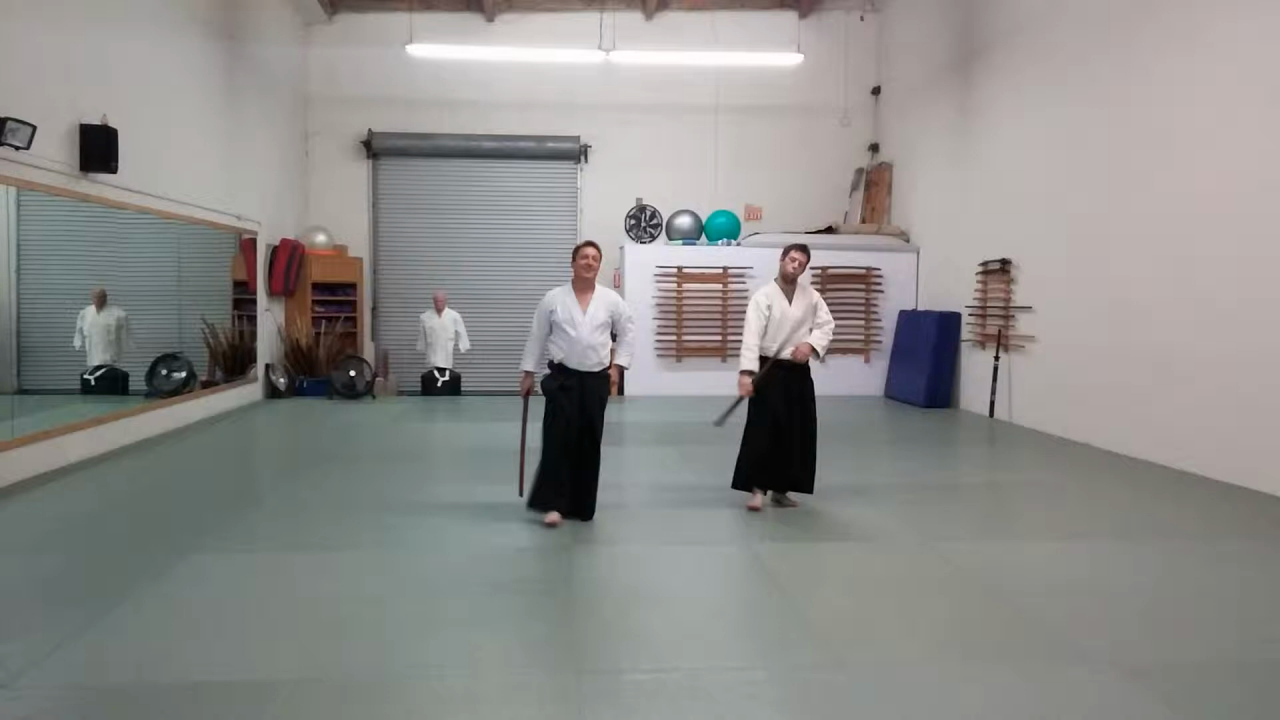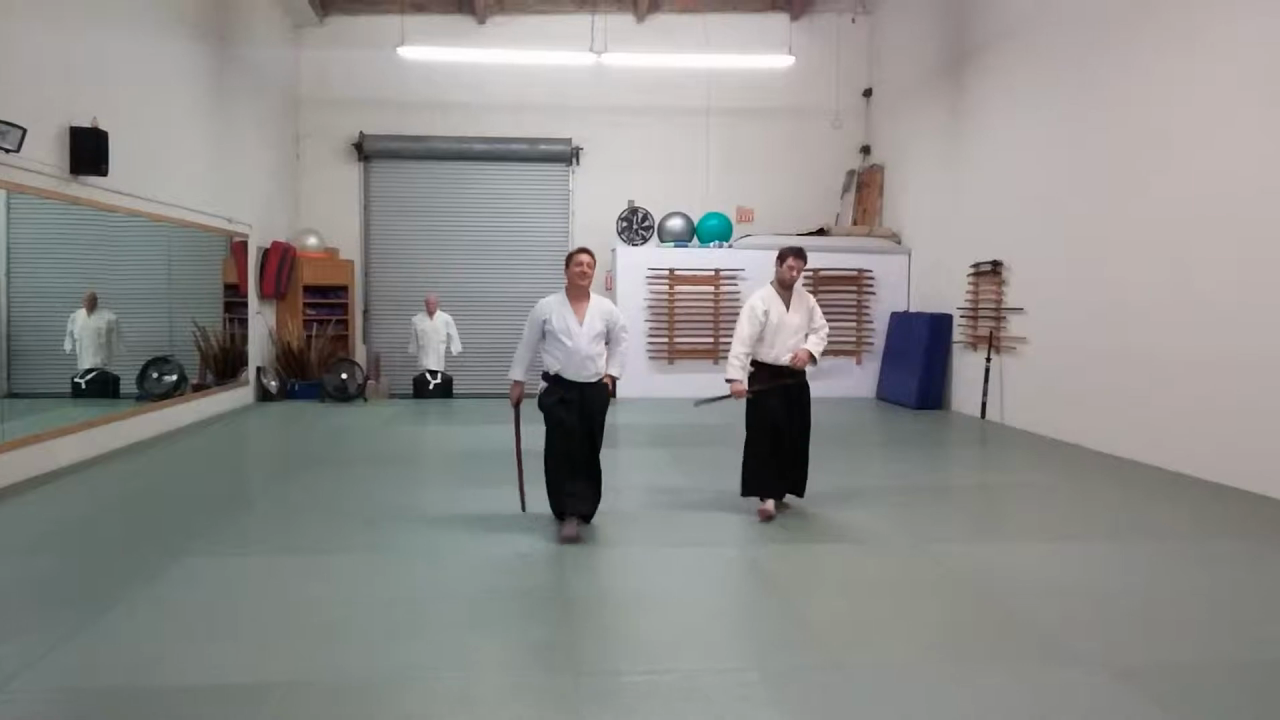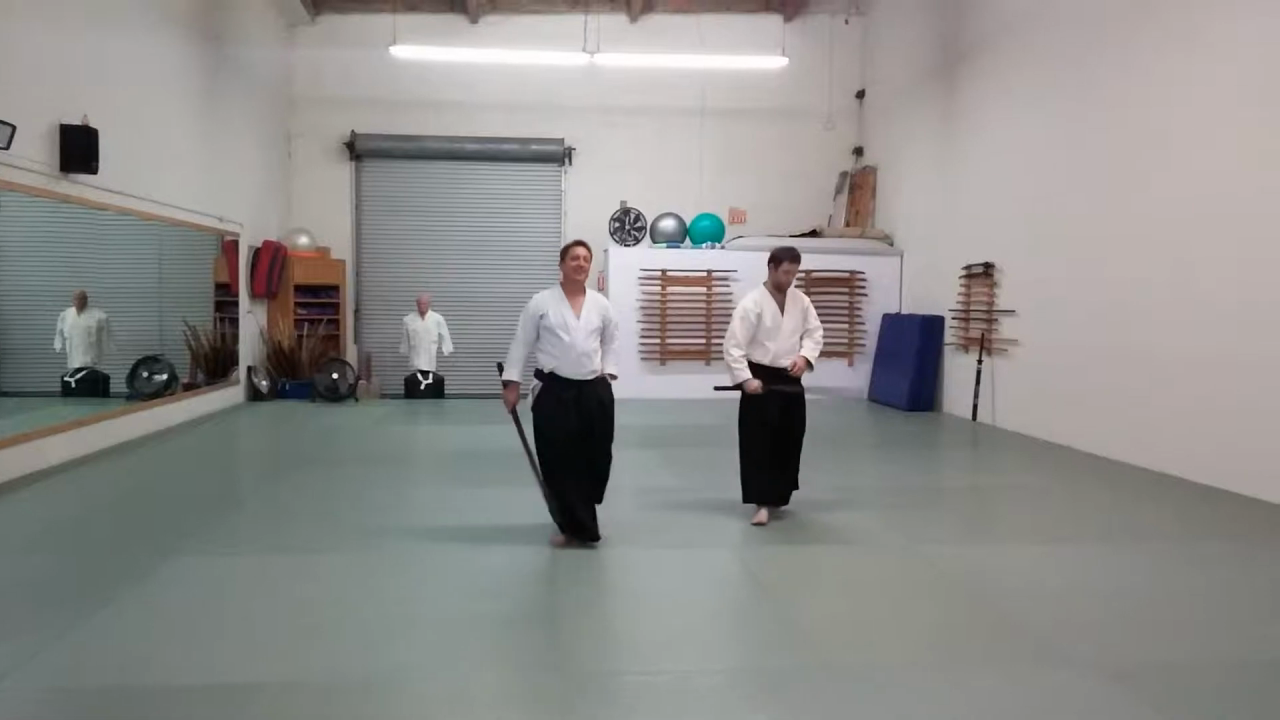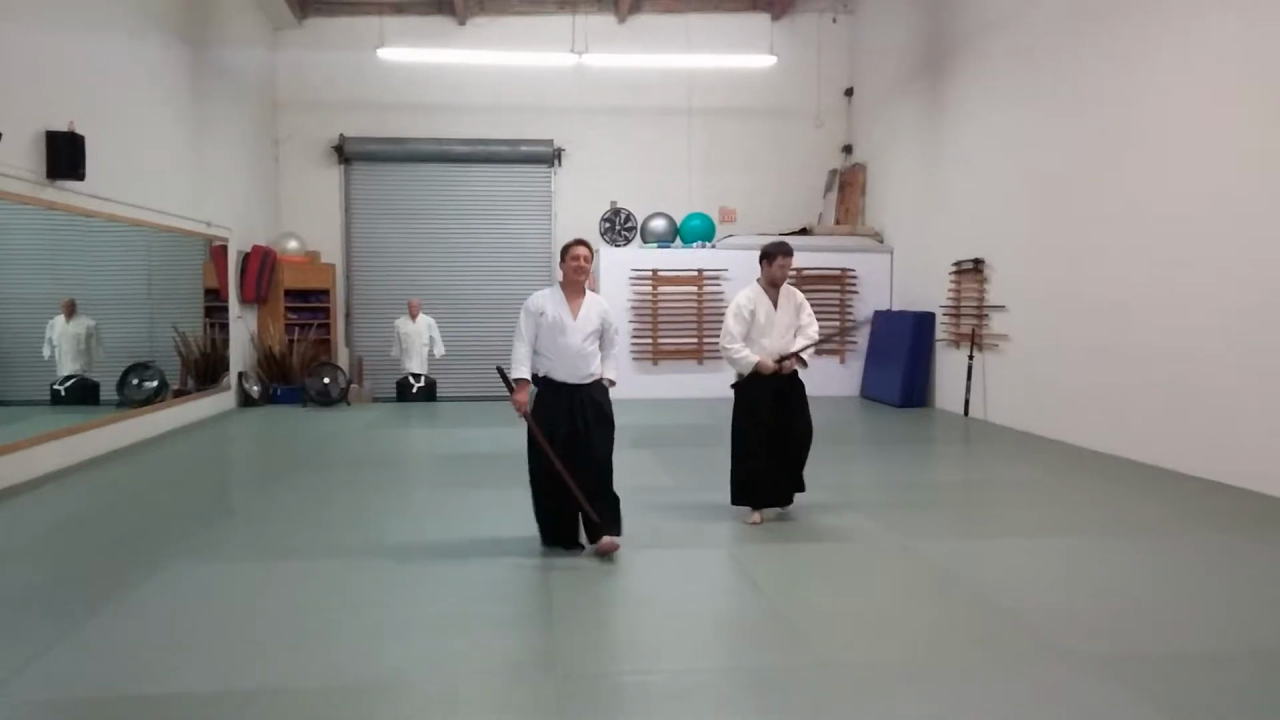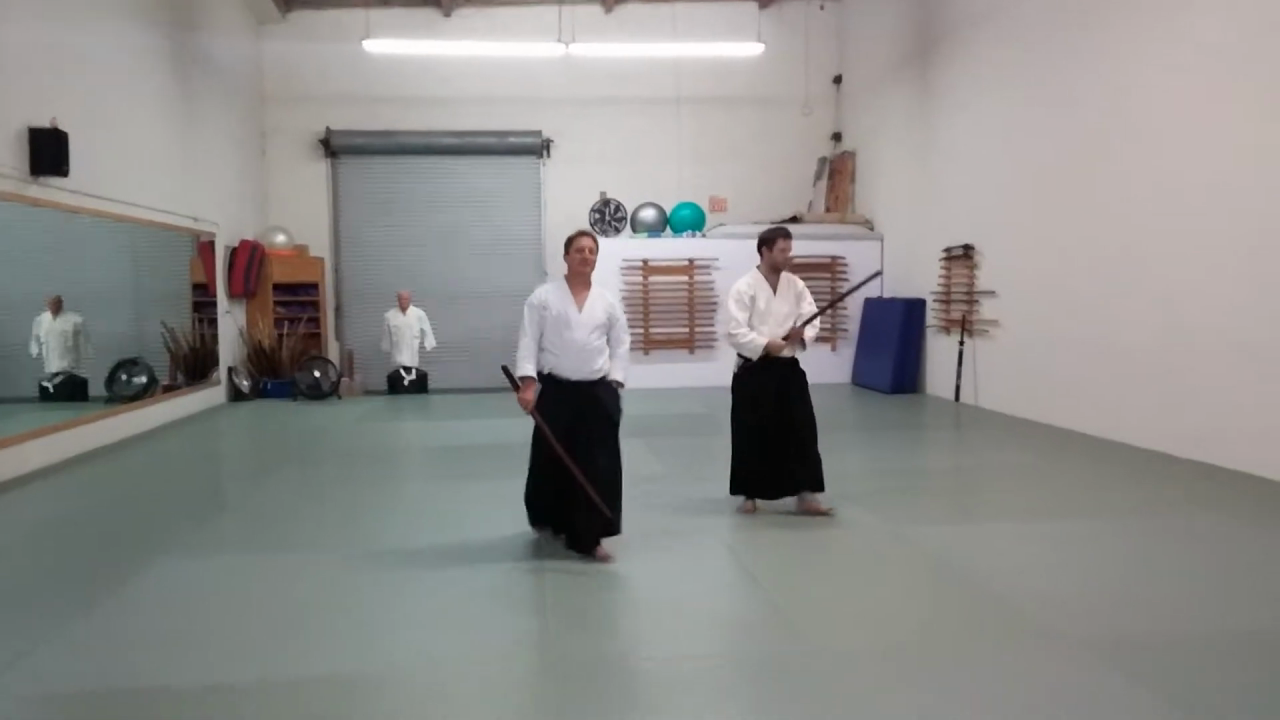
dt=0.2s
person 1, frame 1
left shoulder: (611, 300)
right shoulder: (553, 299)
left elbow: (627, 333)
right elbow: (538, 337)
left wrist: (617, 365)
right wrist: (528, 372)
left hip: (595, 380)
right hip: (562, 378)
left knee: (589, 444)
right knee: (558, 440)
left ankle: (581, 505)
right ankle: (553, 504)
person 1, frame 2
left shoulder: (606, 308)
right shoulder: (546, 307)
left elbow: (619, 342)
right elbow: (528, 345)
left wrist: (610, 375)
right wrist: (518, 381)
left hip: (593, 391)
right hip: (559, 390)
left knee: (588, 452)
right knee: (562, 452)
left ankle: (578, 509)
right ankle: (571, 514)
person 1, frame 3
left shoulder: (600, 304)
right shoulder: (541, 303)
left elbow: (611, 341)
right elbow: (521, 344)
left wrist: (608, 374)
right wrist: (512, 385)
left hip: (593, 390)
right hip: (555, 390)
left knee: (597, 456)
right knee: (559, 460)
left ankle: (582, 513)
right ankle: (571, 524)
person 1, frame 4
left shoulder: (600, 307)
right shoulder: (538, 302)
left elbow: (610, 347)
right elbow: (522, 345)
left wrist: (606, 379)
right wrist: (522, 386)
left hip: (590, 394)
right hip: (550, 394)
left knee: (596, 463)
right knee: (550, 467)
left ankle: (601, 531)
right ankle: (558, 533)
person 1, frame 5
left shoulder: (607, 301)
right shoulder: (543, 296)
left elbow: (619, 346)
right elbow: (528, 341)
left wrist: (614, 384)
right wrist: (527, 383)
left hip: (596, 392)
right hip: (555, 390)
left knee: (600, 465)
right knee: (549, 458)
left ankle: (591, 537)
right ankle: (550, 518)
person 2, frame 1
left shoulder: (812, 296)
right shoulder: (763, 297)
left elbow: (826, 327)
right elbow: (751, 337)
left wrist: (811, 345)
right wrist: (746, 372)
left hip: (799, 374)
right hip: (769, 373)
left knee: (798, 433)
right knee: (763, 431)
left ankle: (781, 488)
right ankle: (758, 488)
person 2, frame 2
left shoulder: (807, 300)
right shoulder: (759, 301)
left elbow: (820, 331)
right elbow: (741, 343)
left wrist: (808, 351)
right wrist: (735, 378)
left hip: (795, 378)
right hip: (765, 378)
left knee: (794, 439)
right knee: (765, 437)
left ankle: (777, 491)
right ankle: (767, 497)
person 2, frame 3
left shoulder: (801, 301)
right shoulder: (751, 304)
left elbow: (814, 334)
right elbow: (732, 347)
left wrist: (805, 357)
right wrist: (745, 379)
left hip: (790, 382)
right hip: (760, 382)
left knee: (788, 442)
right knee: (760, 443)
left ankle: (775, 494)
right ankle: (763, 504)
person 2, frame 4
left shoulder: (795, 297)
right shoulder: (744, 300)
left elbow: (809, 330)
right elbow: (729, 344)
left wrist: (798, 356)
right wrist: (757, 363)
left hip: (788, 380)
right hip: (755, 382)
left knee: (797, 439)
right knee: (753, 445)
left ankle: (782, 492)
right ankle: (757, 505)
person 2, frame 5
left shoulder: (795, 285)
right shoulder: (745, 287)
left elbow: (810, 319)
right elbow: (735, 331)
left wrist: (800, 335)
right wrist: (766, 344)
left hip: (788, 369)
right hip: (755, 371)
left knee: (802, 431)
right knee: (753, 435)
left ankle: (805, 493)
right ankle: (749, 494)
